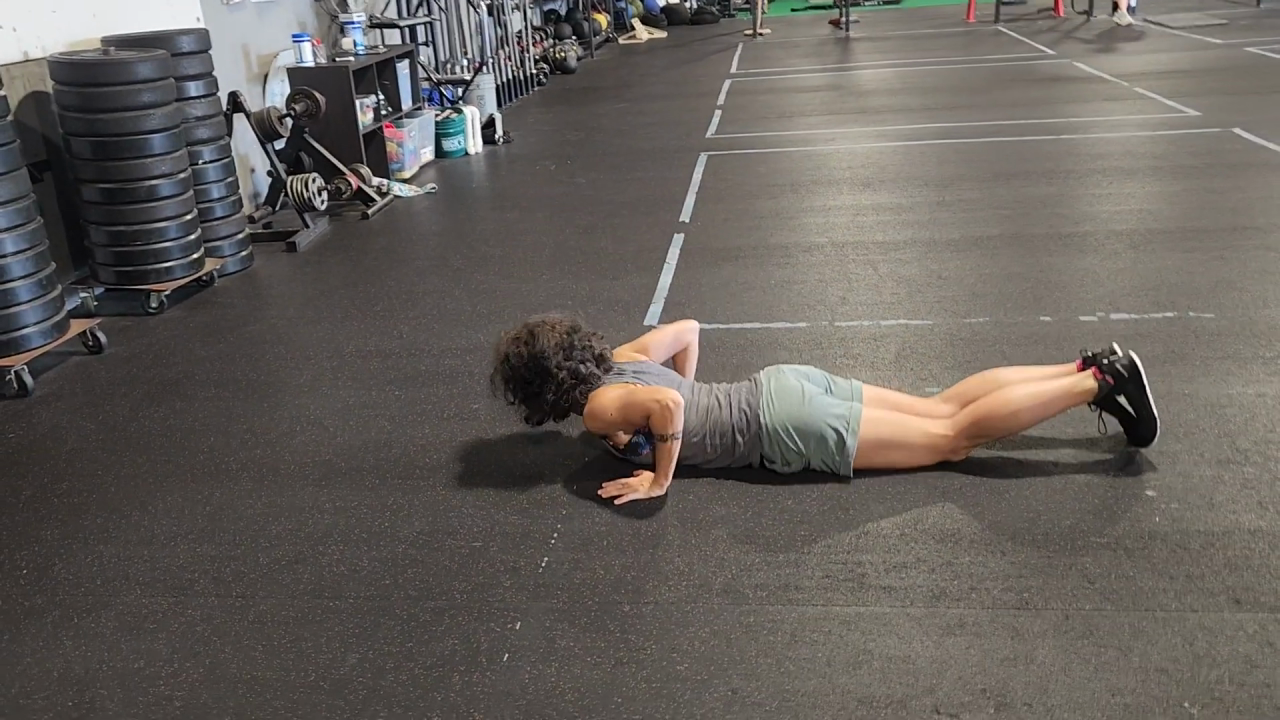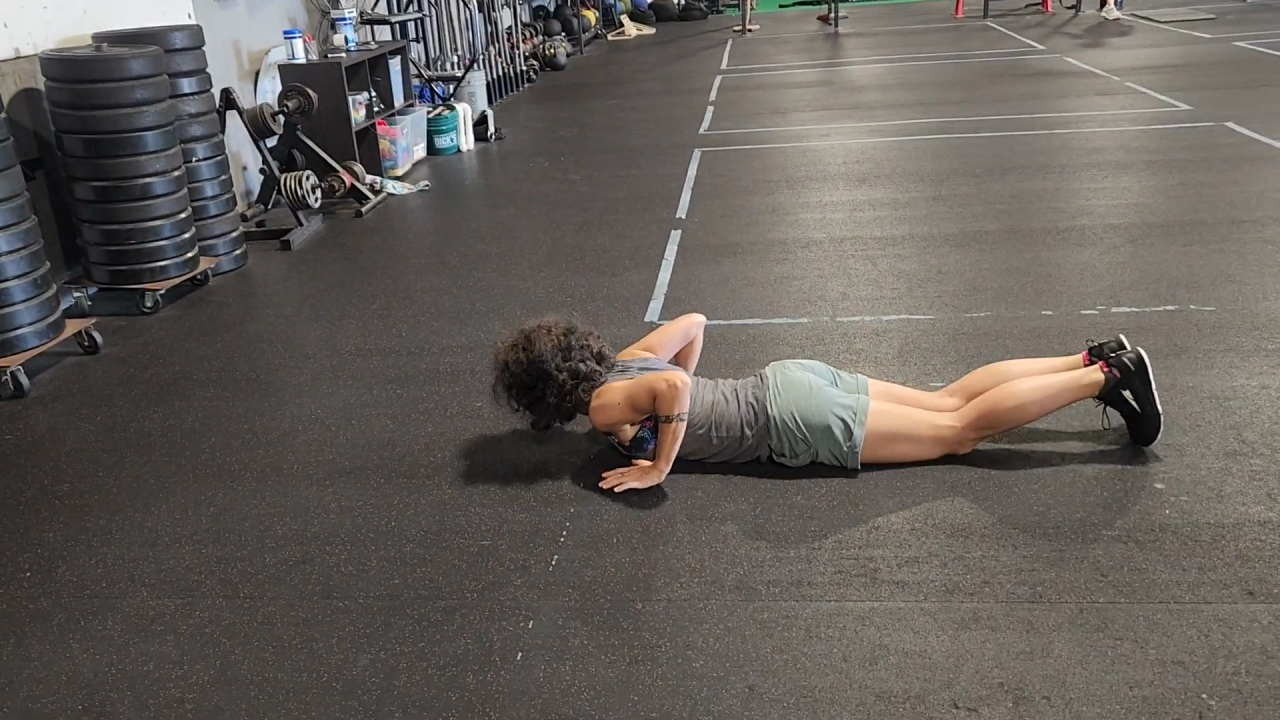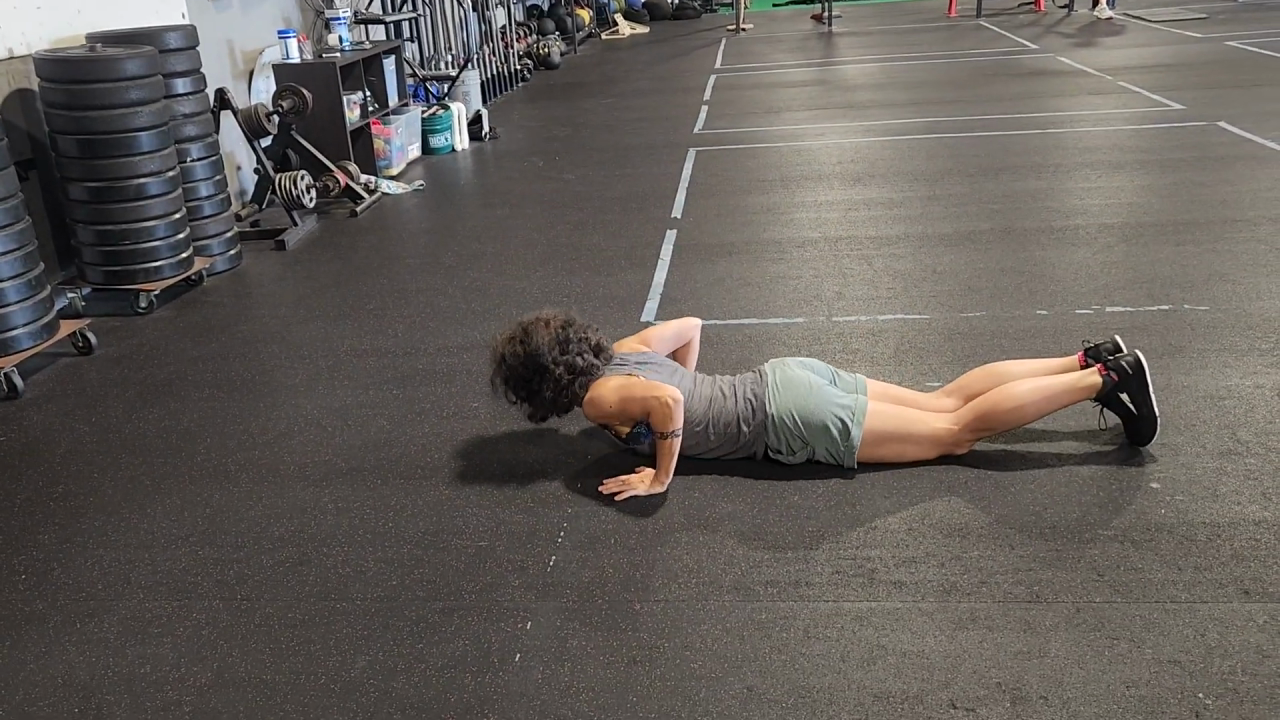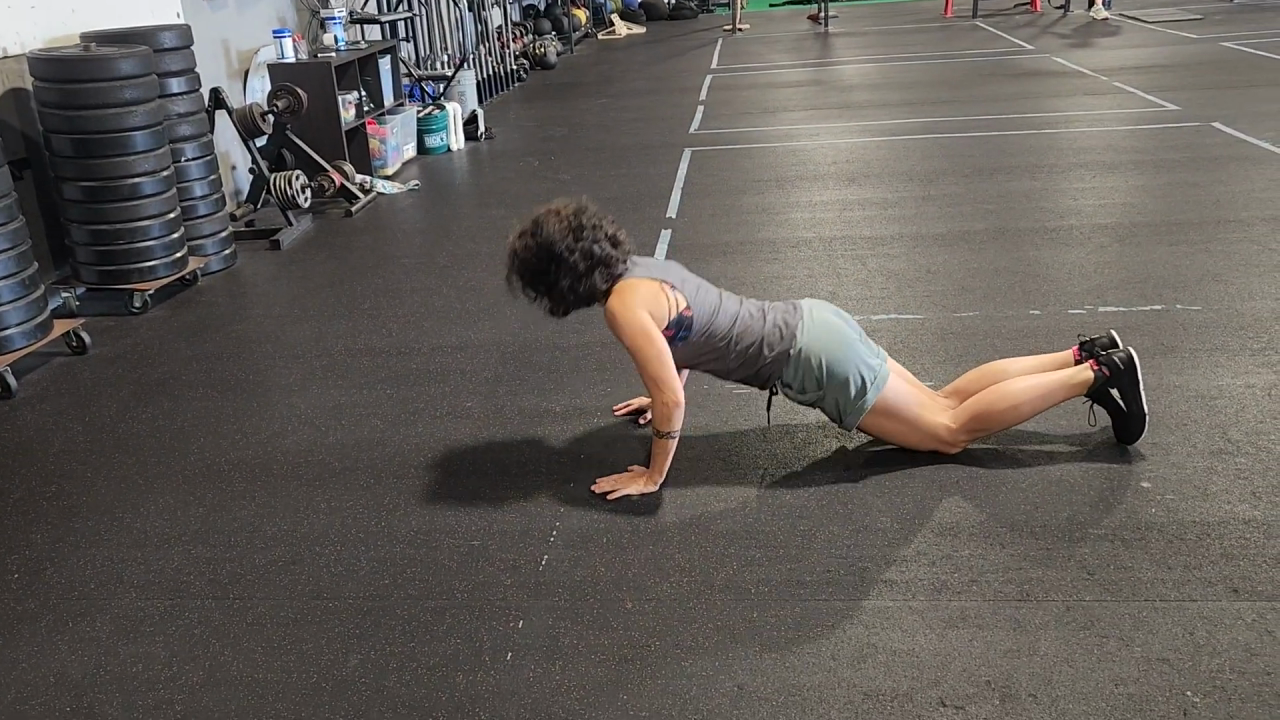
dt=0.4s
person 1, frame 1
left shoulder: (597, 409)
right shoulder: (618, 361)
left elbow: (666, 407)
right elbow: (686, 328)
left wrist: (659, 479)
left hip: (787, 427)
right hip: (785, 385)
left knee: (952, 438)
right knee: (943, 407)
left ankle: (1097, 384)
right ankle: (1090, 367)
person 1, frame 2
left shoulder: (603, 407)
right shoulder: (622, 363)
left elbow: (671, 389)
right elbow: (694, 320)
left wrist: (659, 464)
left hip: (793, 419)
right hip: (792, 381)
left knee: (959, 430)
right knee: (949, 400)
left ankle: (1104, 378)
right ankle: (1097, 359)
person 1, frame 3
left shoulder: (598, 397)
right shoulder: (618, 352)
left elbow: (668, 407)
right elbow: (692, 324)
left wrist: (660, 478)
left hip: (790, 416)
right hip: (790, 377)
left knee: (956, 431)
right knee: (945, 401)
left ankle: (1103, 381)
right ankle: (1093, 361)
person 1, frame 4
left shoulder: (623, 303)
right shoulder: (637, 266)
left elbow: (673, 400)
left wrist: (654, 476)
right wrist: (659, 401)
left hip: (811, 357)
right hip: (812, 324)
left knee: (950, 431)
right knee: (943, 400)
left ankle: (1092, 378)
right ankle: (1087, 356)
